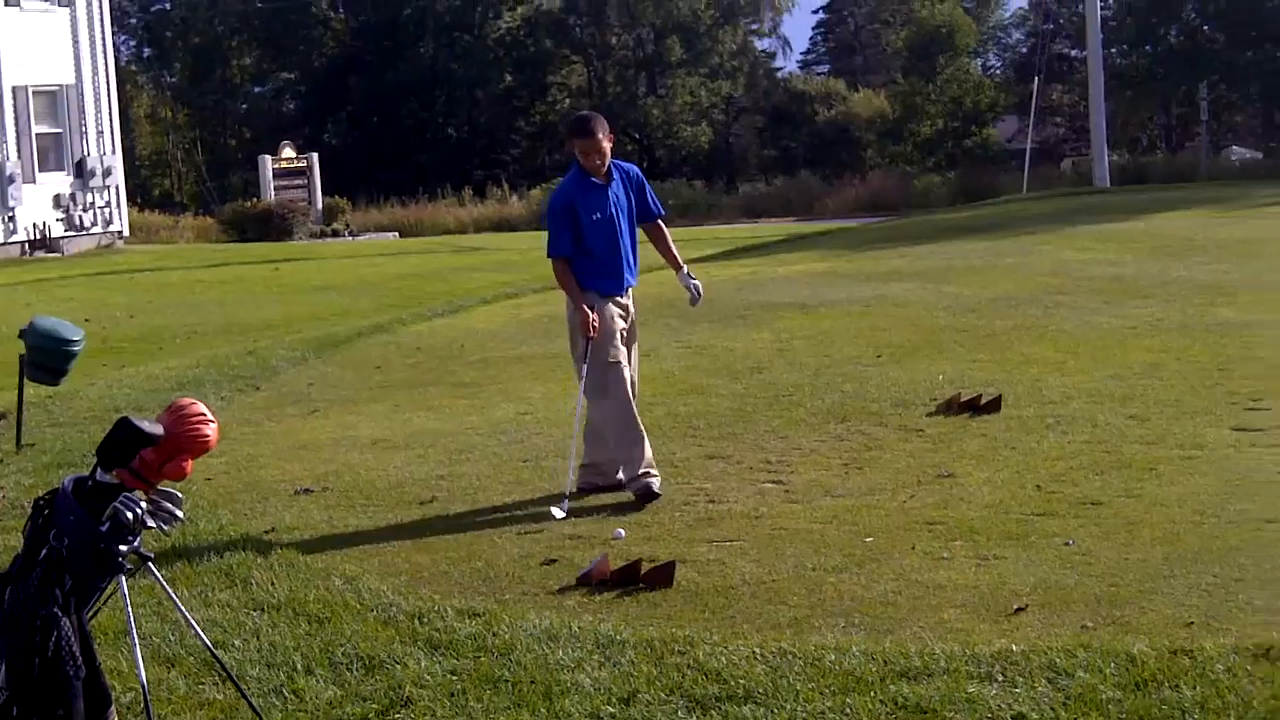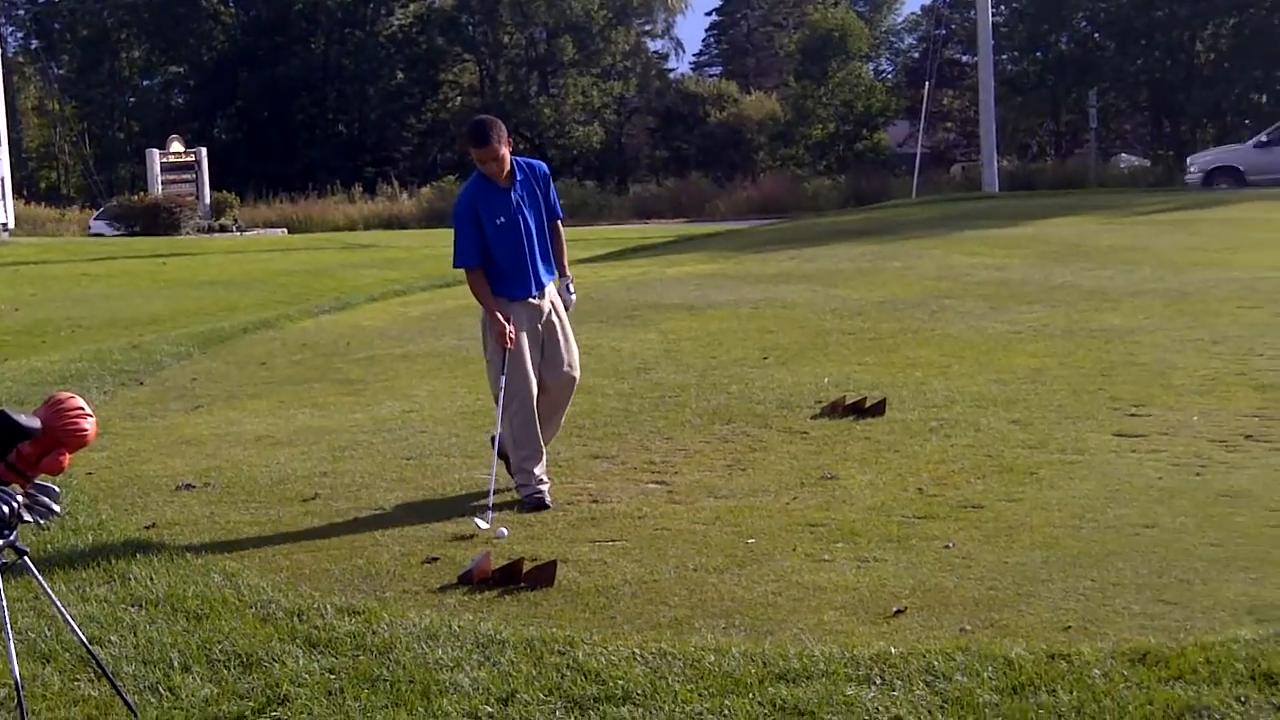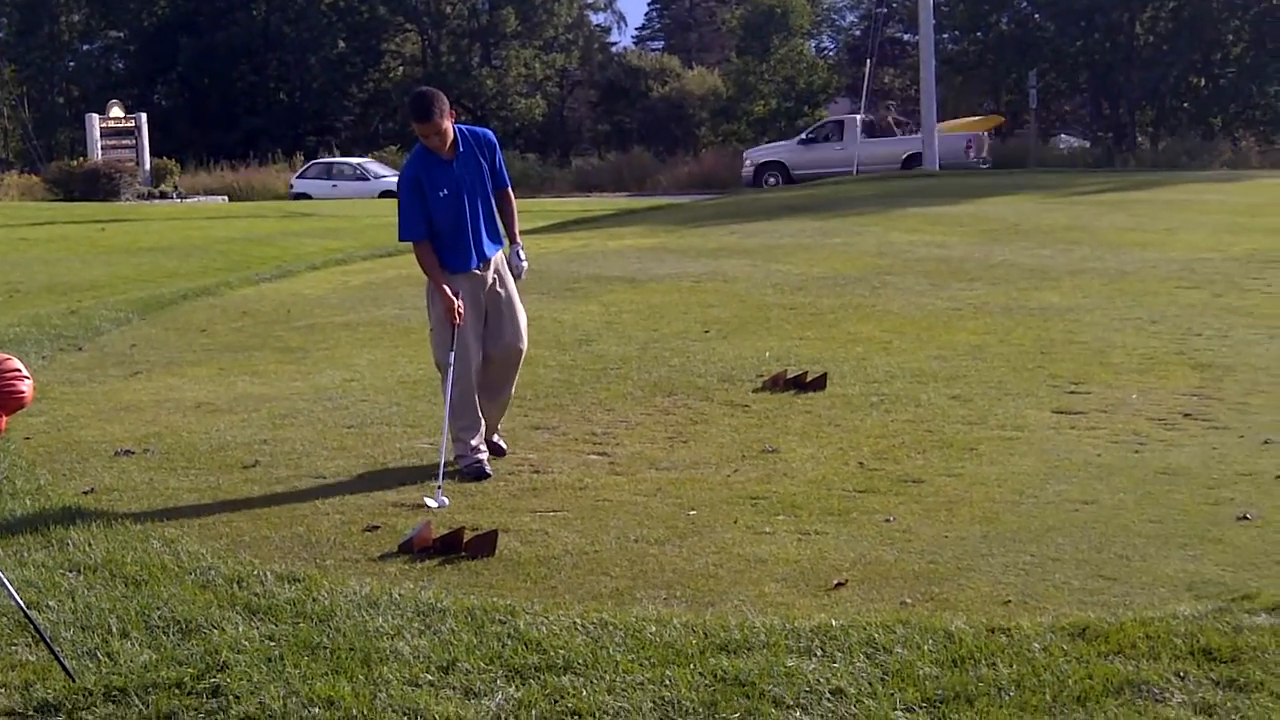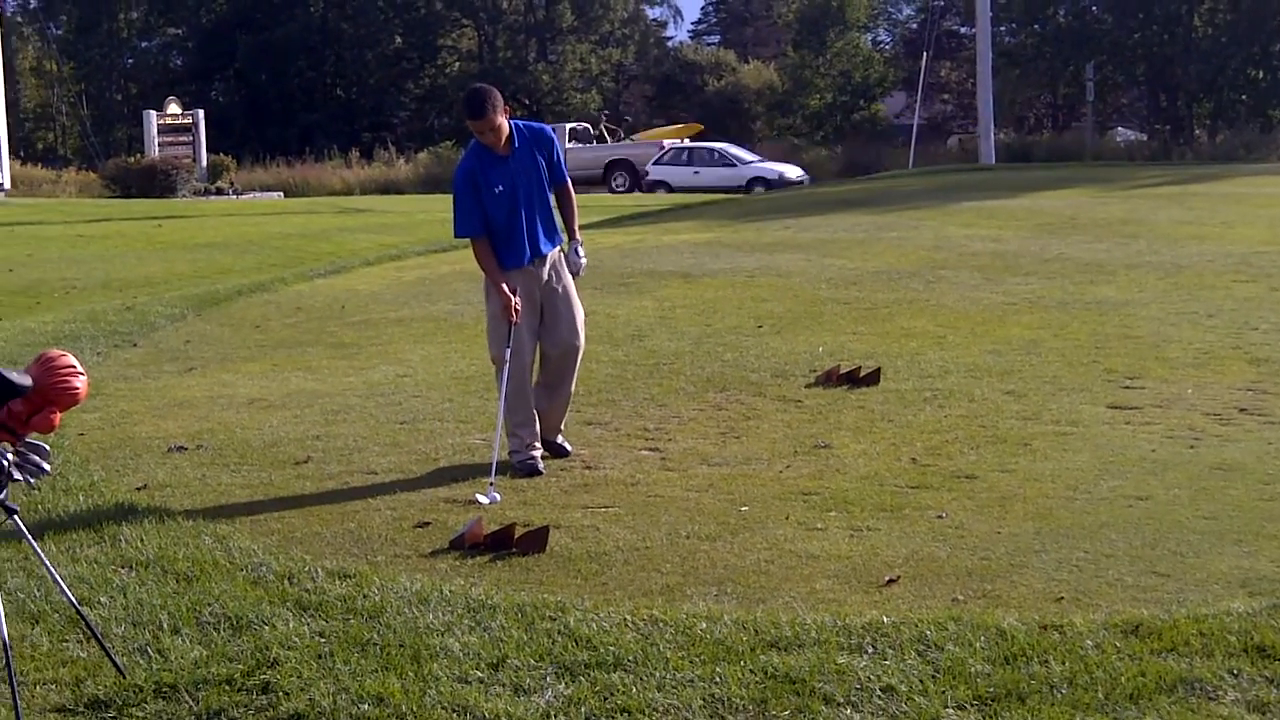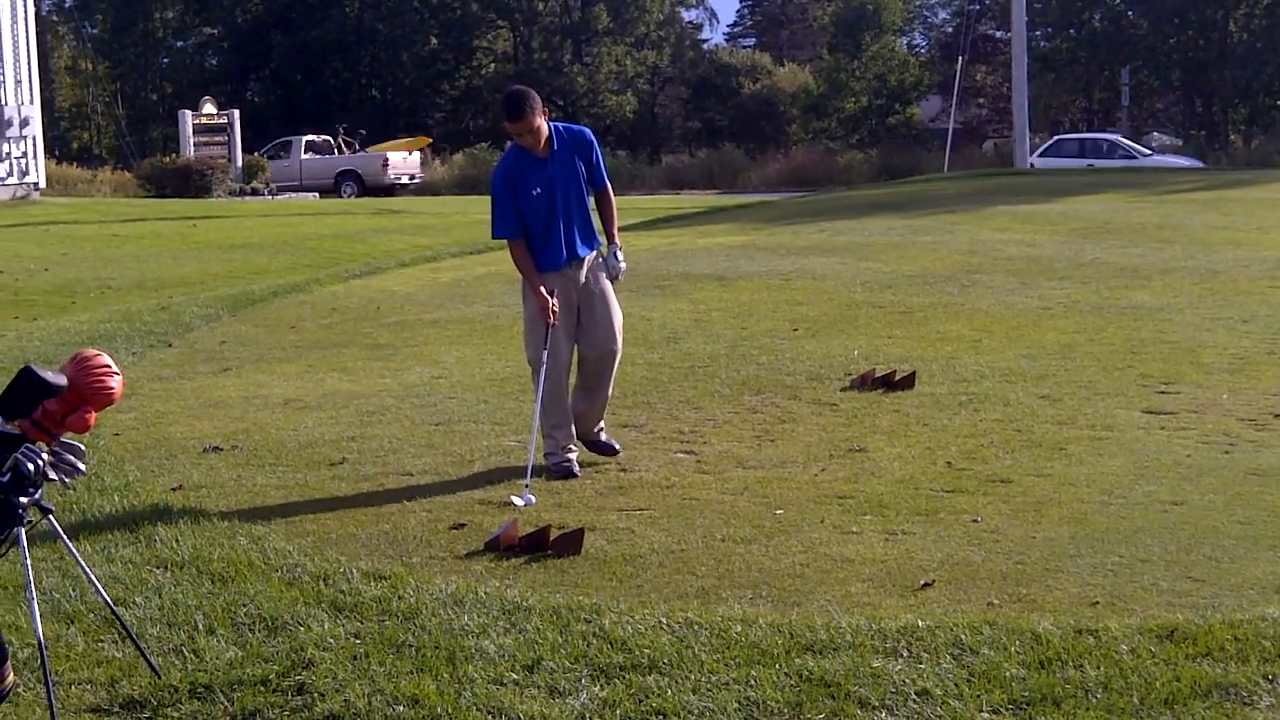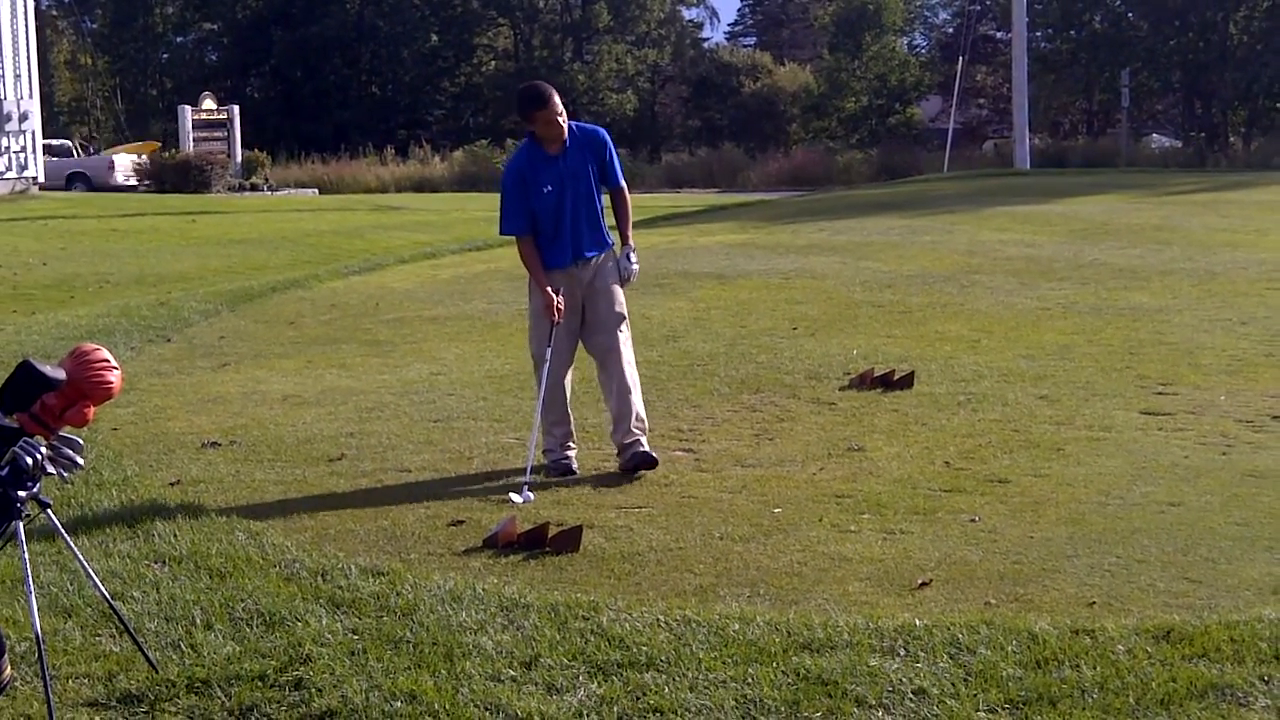
dt=0.5s
person 1, frame 1
left shoulder: (630, 176)
right shoulder: (565, 197)
left elbow: (654, 225)
right elbow: (560, 260)
left wrist: (681, 270)
right wrist: (580, 306)
left hip: (624, 295)
right hip: (592, 302)
left knee: (617, 387)
right knee: (614, 390)
left ankle: (597, 471)
right ankle: (639, 472)
person 1, frame 2
left shoulder: (537, 174)
right shoulder: (469, 201)
right elbow: (472, 268)
left wrist: (565, 277)
right wrist: (495, 315)
left hip: (546, 293)
right hip: (507, 305)
left knee: (565, 375)
right knee: (519, 393)
left ankle: (514, 446)
right ankle: (531, 481)
person 1, frame 3
left shoulder: (484, 142)
right shoulder: (414, 173)
left elbow: (503, 193)
right elbow: (419, 241)
left wrist: (515, 245)
right wrist: (443, 290)
left hip: (494, 261)
right hip: (452, 276)
left knee: (511, 344)
right knee: (460, 364)
left ankle: (487, 425)
right ankle: (470, 450)
person 1, frame 4
left shoulder: (541, 138)
right shoulder: (469, 170)
left elbow: (562, 189)
right elbow: (477, 237)
left wrist: (575, 241)
right wrist: (500, 287)
left hip: (552, 258)
right hip: (509, 272)
left knee: (569, 343)
right knee: (515, 360)
left ankle: (549, 427)
right ankle: (524, 446)
person 1, frame 5
left shoulder: (581, 140)
right shoulder: (507, 172)
left elbow: (602, 191)
right elbow: (514, 239)
left wrist: (614, 245)
right wrist: (537, 289)
left hip: (590, 261)
right hip: (545, 275)
left knee: (606, 346)
right knee: (552, 364)
left ankle: (588, 425)
right ankle: (559, 448)
person 1, frame 6
left shoulder: (595, 140)
right shoulder: (518, 170)
left elbow: (618, 192)
right elbow: (523, 236)
left wrist: (627, 247)
right wrist: (544, 287)
left hip: (600, 262)
right hip: (552, 274)
left knee: (616, 350)
right knee: (553, 364)
left ankle: (633, 442)
right ankle: (559, 449)
